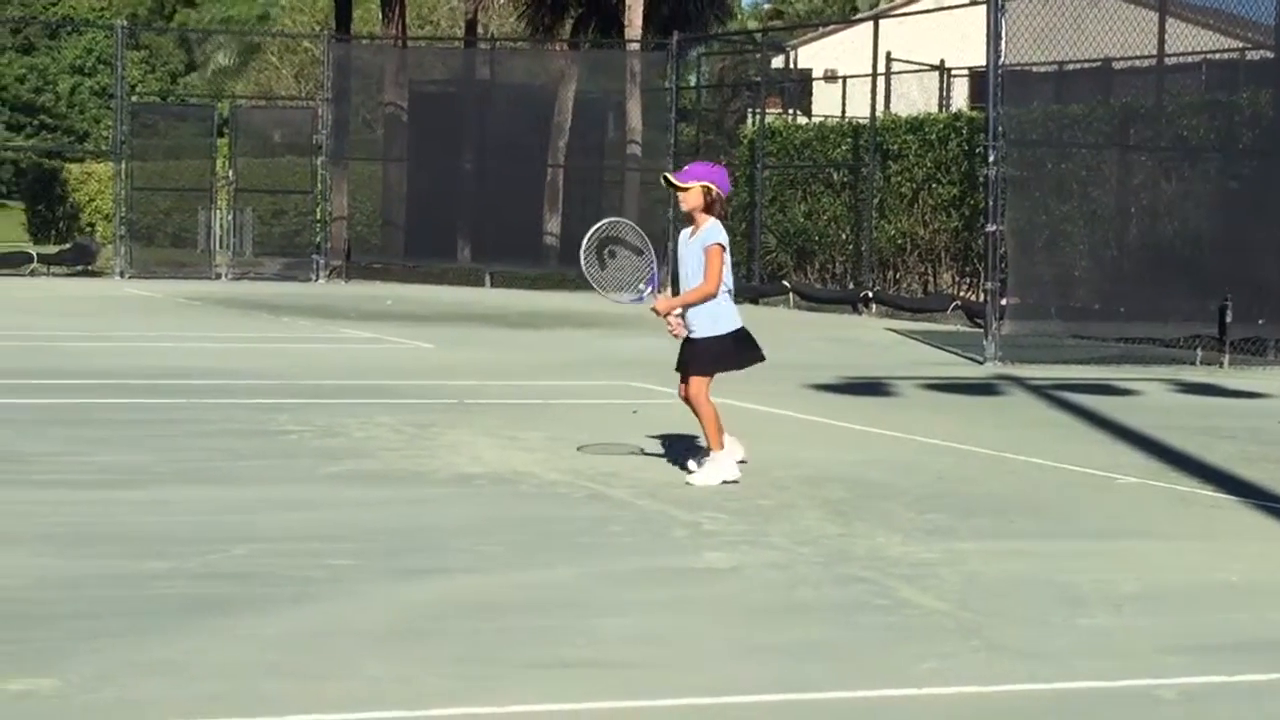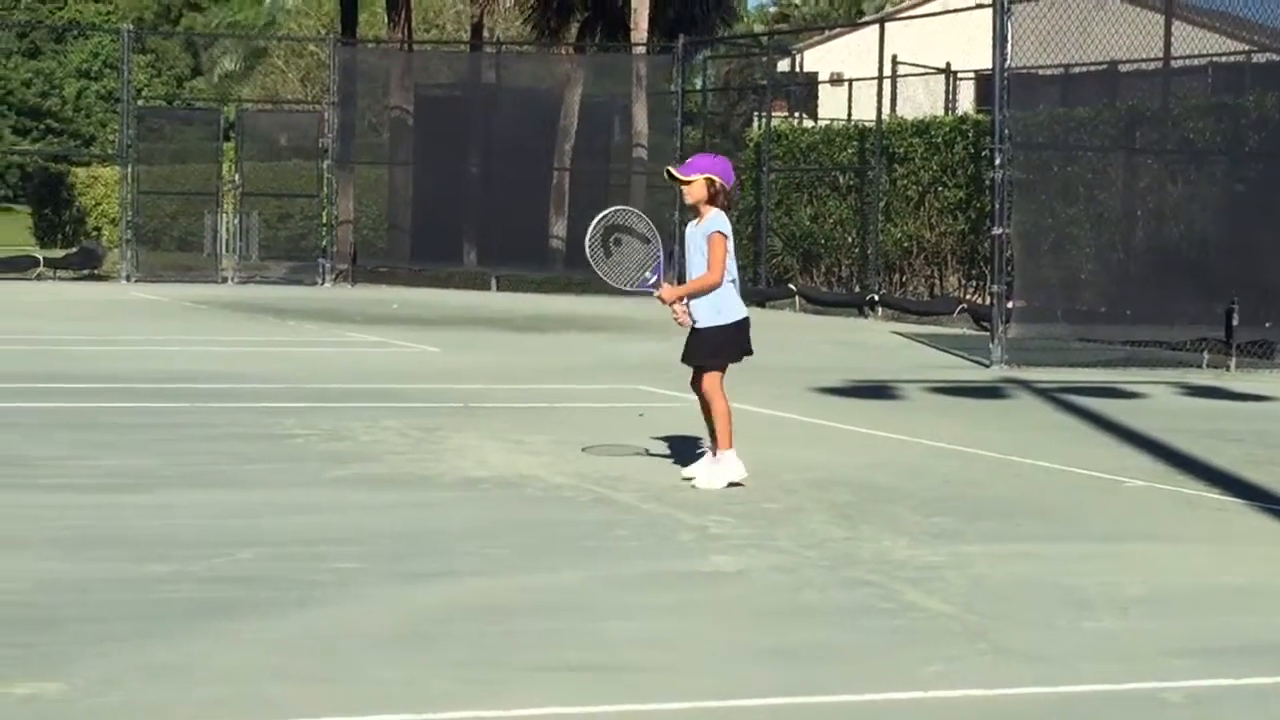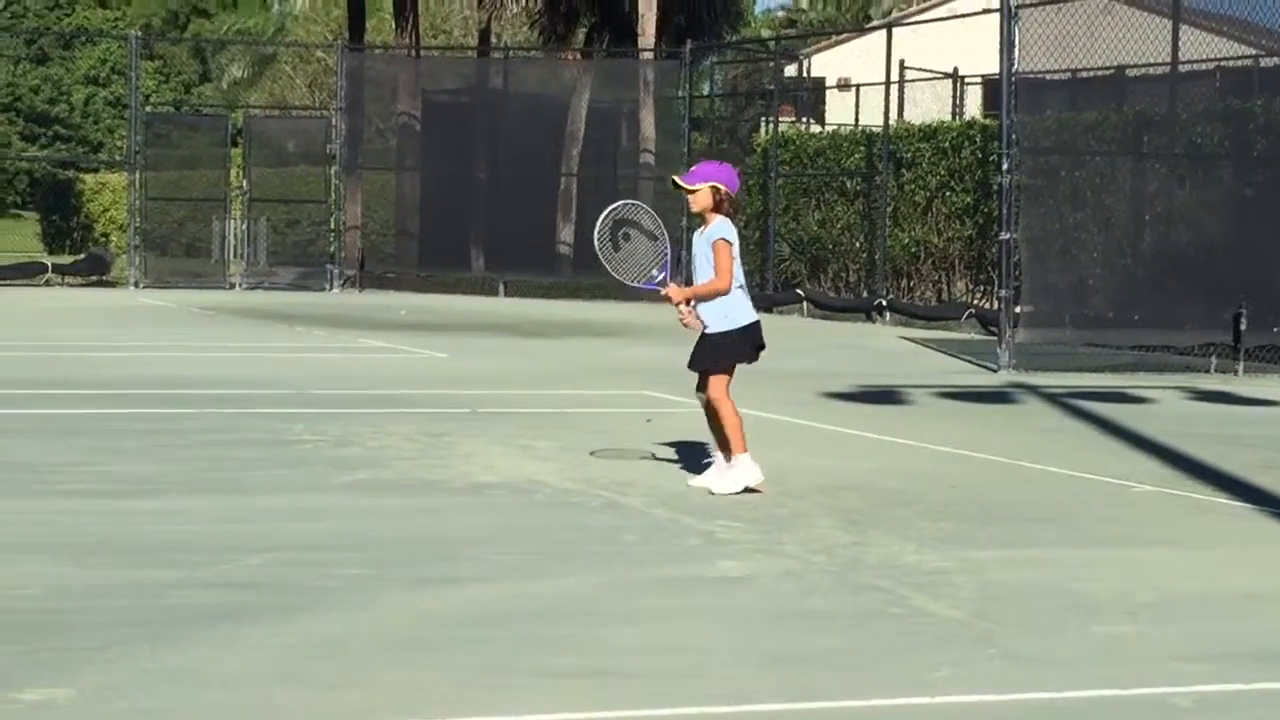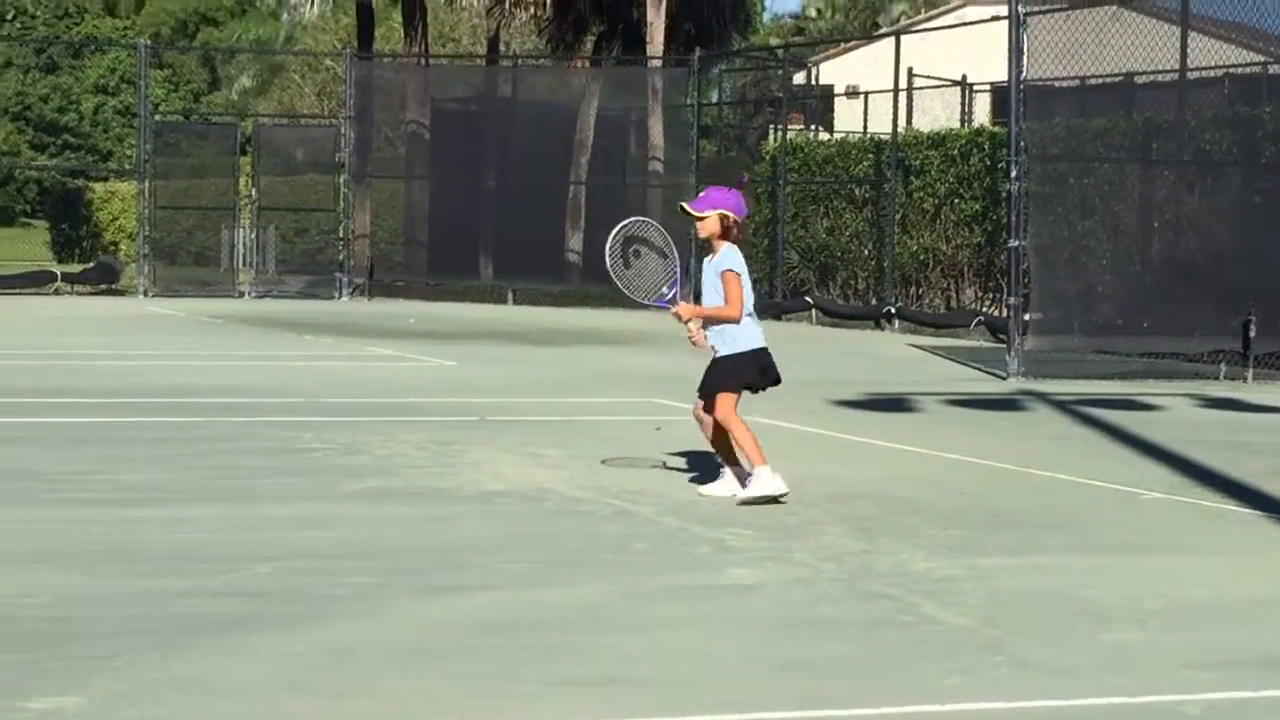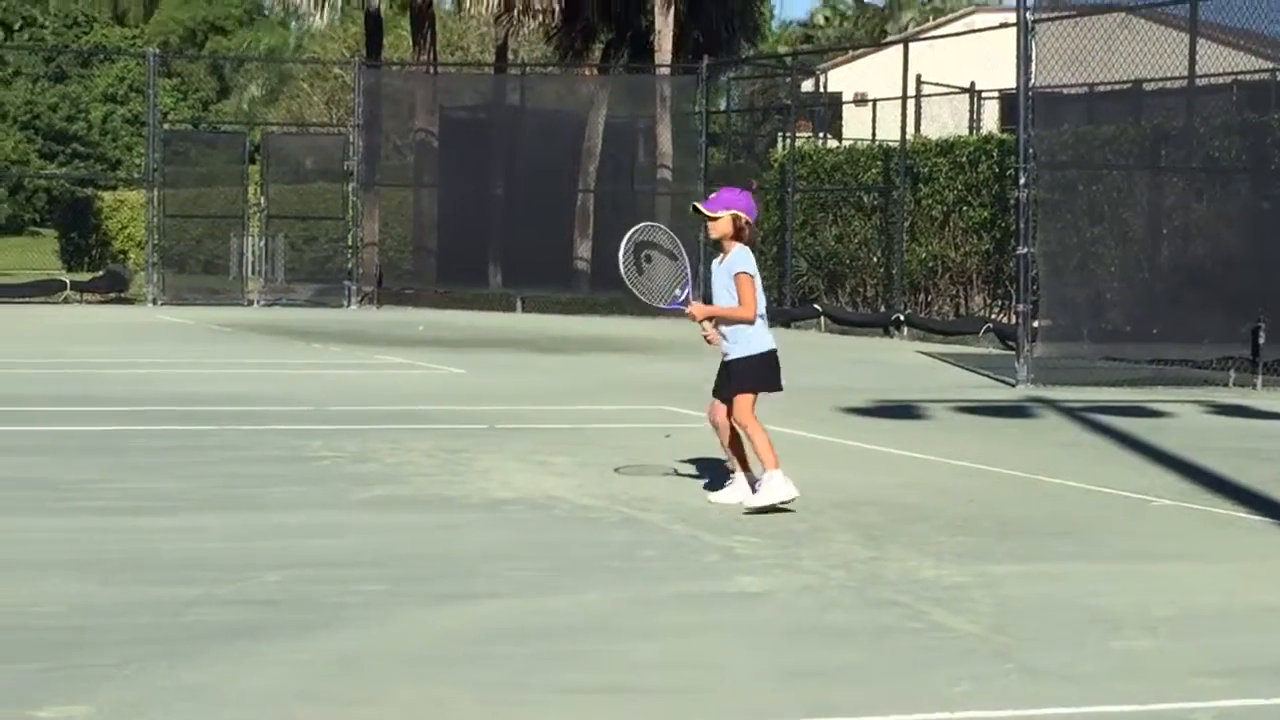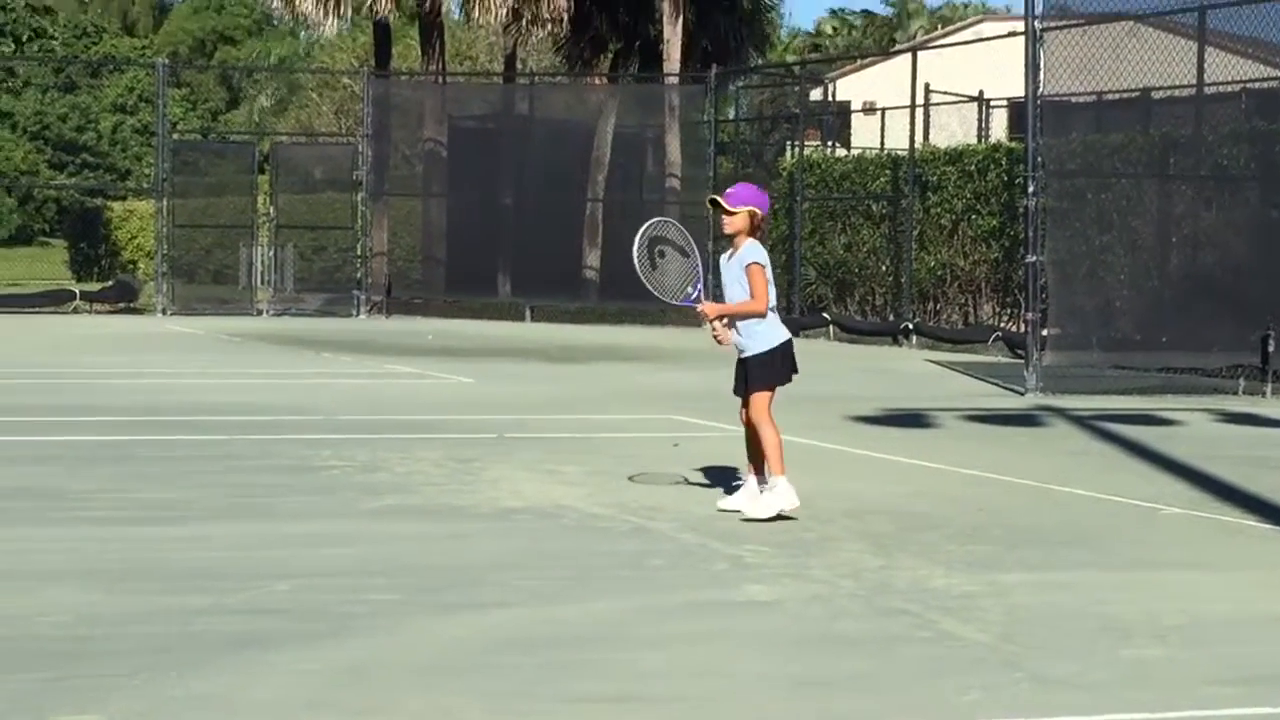
dt=0.1s
person 1, frame 1
left shoulder: (712, 233)
right shoulder: (686, 235)
left elbow: (711, 286)
left wrist: (672, 305)
right wrist: (678, 315)
left hip: (717, 328)
right hip: (698, 328)
left knee: (699, 390)
right knee: (687, 392)
left ankle: (719, 459)
right ankle: (725, 444)
person 1, frame 2
left shoulder: (716, 223)
right shoulder: (694, 226)
left elbow: (715, 276)
left wrist: (677, 292)
right wrist: (684, 304)
left hip: (722, 320)
right hip: (704, 320)
left knee: (711, 386)
right knee: (700, 387)
left ankle: (728, 461)
right ankle: (718, 452)
person 1, frame 3
left shoulder: (720, 230)
right shoulder: (702, 233)
left elbow: (722, 282)
left wrist: (684, 293)
right wrist: (691, 309)
left hip: (732, 326)
right hip: (715, 328)
left knee: (717, 394)
right knee: (704, 393)
left ankle: (743, 464)
right ankle: (725, 462)
person 1, frame 4
left shoulder: (728, 259)
right shoulder: (711, 260)
left elbow: (734, 310)
left wrist: (695, 312)
right wrist: (700, 329)
left hip: (741, 349)
right hip: (726, 350)
left knee: (724, 412)
right knee: (703, 410)
left ankle: (764, 476)
right ankle: (734, 475)
person 1, frame 5
left shoulder: (740, 259)
right shoulder: (719, 261)
left elbow: (749, 310)
left wrist: (708, 313)
right wrist: (715, 328)
left hip: (753, 351)
right hip: (735, 352)
left knee: (742, 413)
right knee: (718, 413)
left ankle: (776, 481)
right ankle: (743, 482)
person 1, frame 6
left shoulder: (752, 253)
right shoulder: (727, 257)
left elbow: (760, 304)
left wrist: (719, 311)
right wrist: (726, 327)
left hip: (767, 346)
right hip: (749, 348)
left knee: (758, 413)
right knee: (747, 416)
left ankle: (779, 488)
right ankle: (755, 486)
